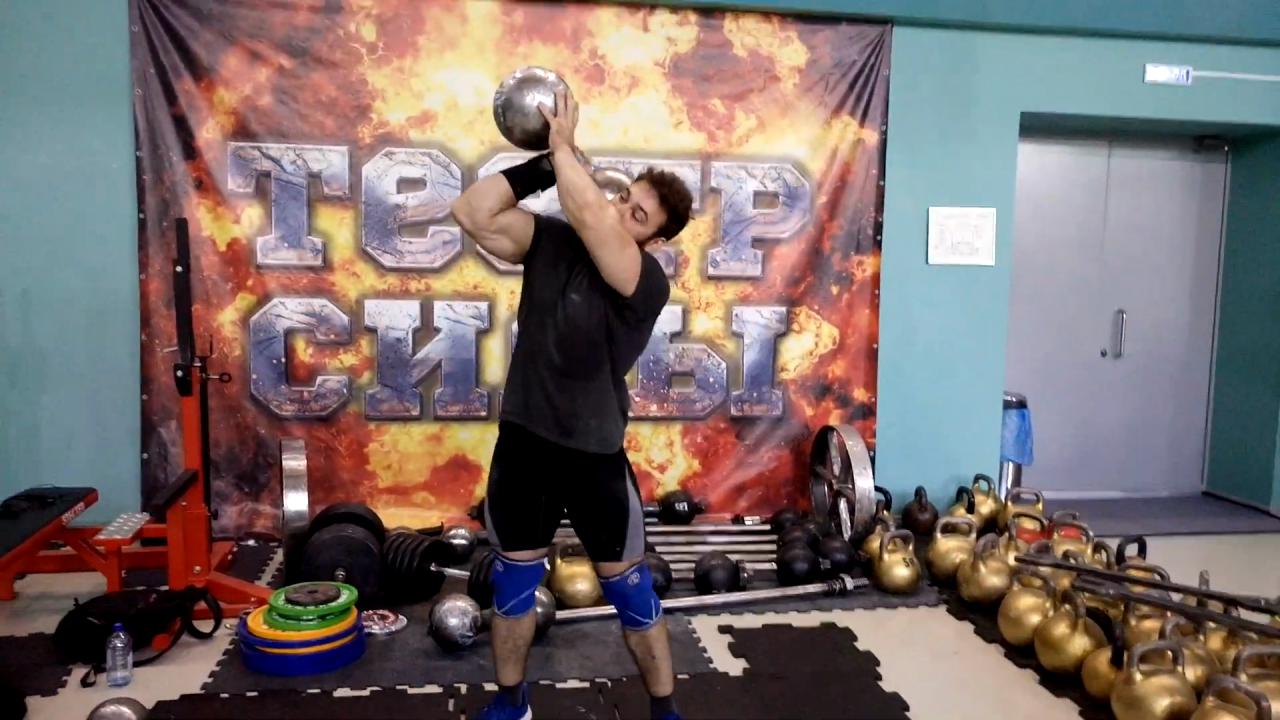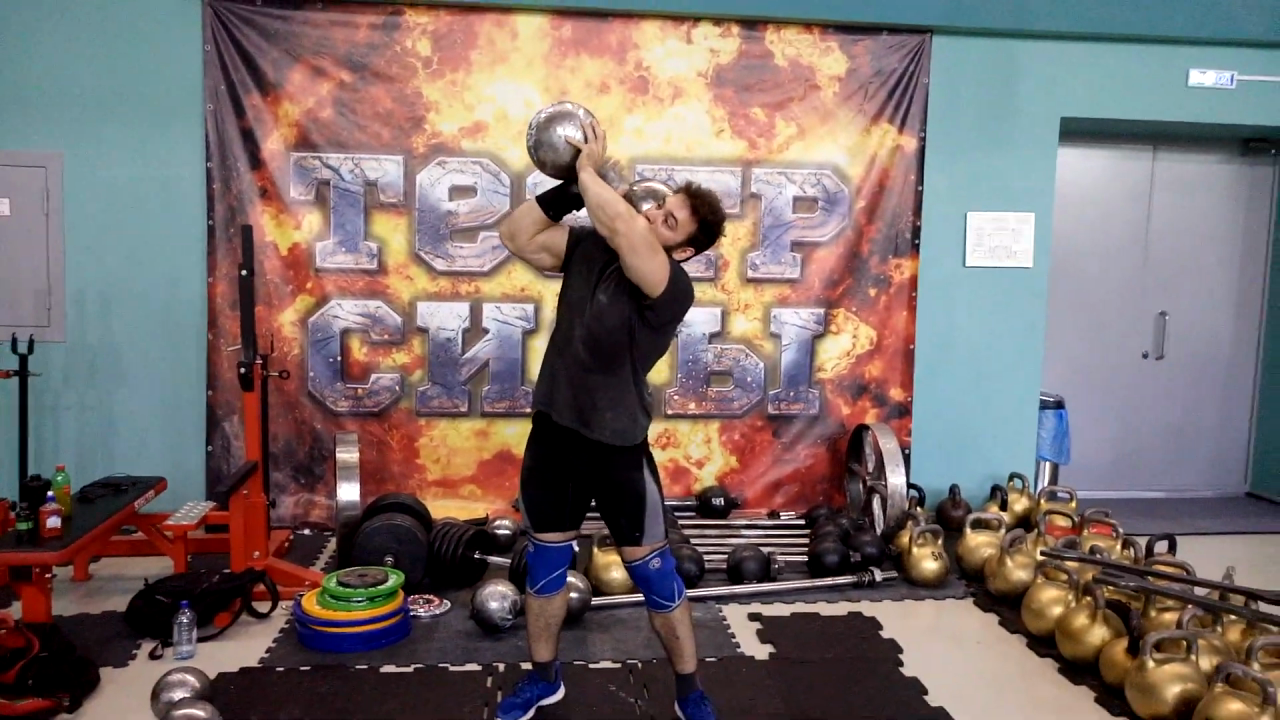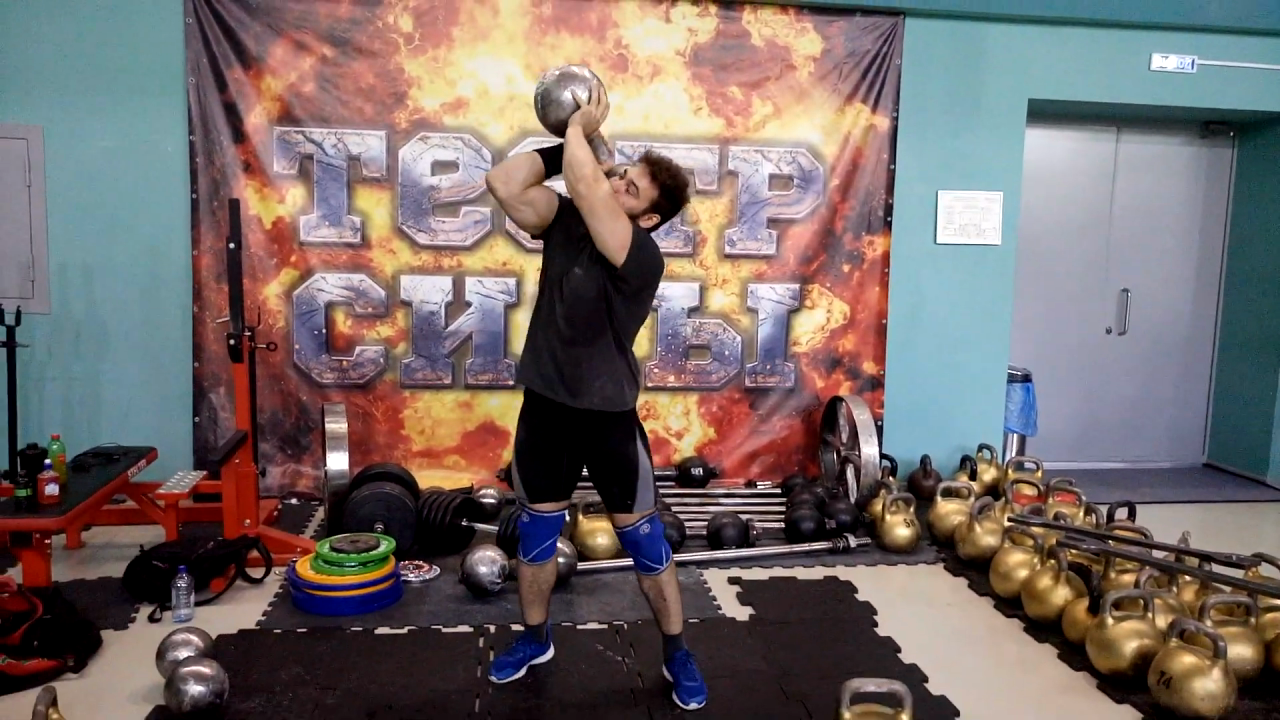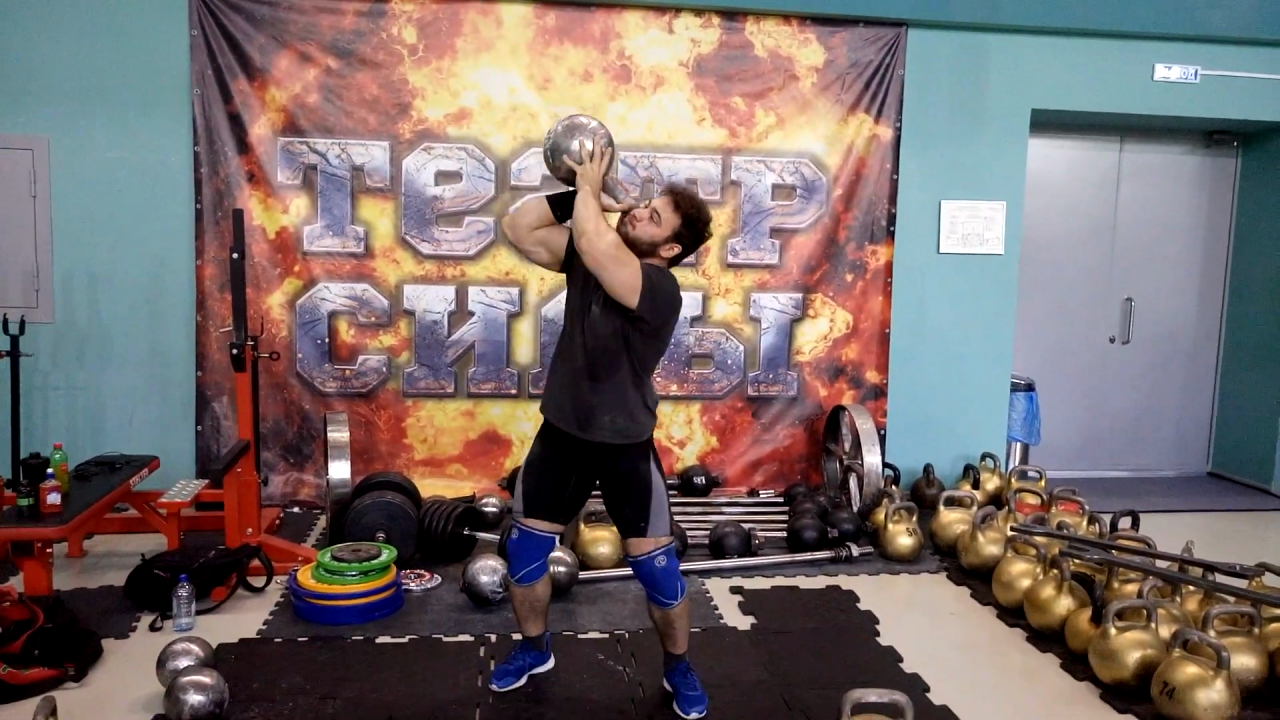
dt=0.7s
person 1, frame 1
left shoulder: (646, 282)
right shoulder: (550, 241)
left elbow: (592, 219)
right elbow: (472, 213)
left wrist: (565, 145)
right wrist: (542, 163)
left hip: (594, 454)
right hip: (523, 441)
left knee: (627, 586)
right knee: (513, 580)
person 1, frame 2
left shoulder: (672, 286)
right shoulder: (587, 248)
left elbow: (622, 227)
right elbow: (515, 235)
left wrist: (589, 170)
right wrist: (571, 187)
left hip: (616, 443)
right hip: (554, 432)
left knee: (651, 569)
right knee: (546, 562)
person 1, frame 3
left shoulder: (641, 256)
right shoulder: (565, 222)
left elbow: (584, 187)
right elbow: (502, 181)
left wrist: (581, 129)
right wrist: (570, 142)
left hip: (608, 415)
right hip: (545, 406)
left knee: (641, 537)
right knee: (537, 531)
left ankle: (677, 653)
right ankle: (534, 637)
person 1, frame 4
left shoulder: (659, 290)
right shoulder: (589, 256)
left elbow: (595, 246)
right elbow: (518, 226)
left wrist: (587, 188)
right wrist: (582, 194)
left hip: (624, 444)
right hip: (562, 432)
left knee: (656, 568)
right knee: (524, 551)
left ankle: (677, 665)
right ankle: (534, 647)
